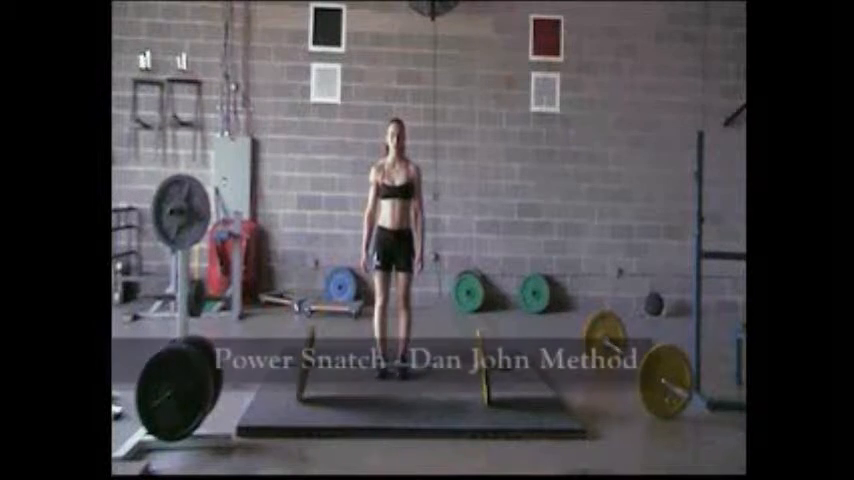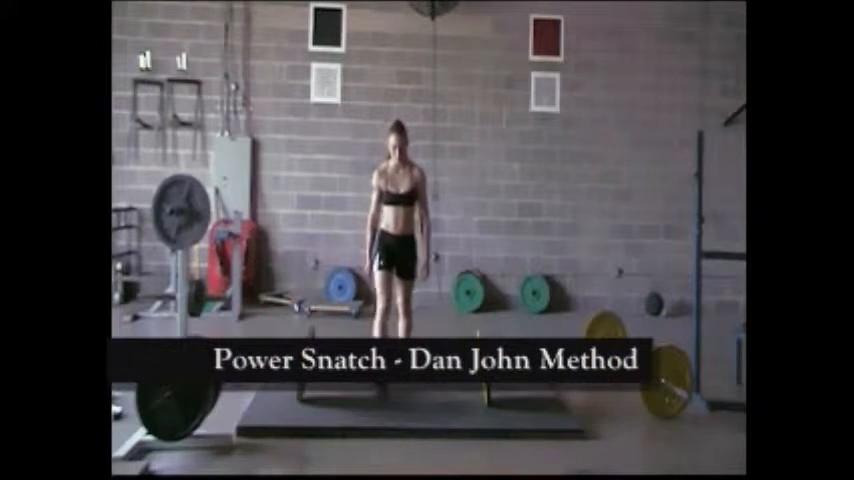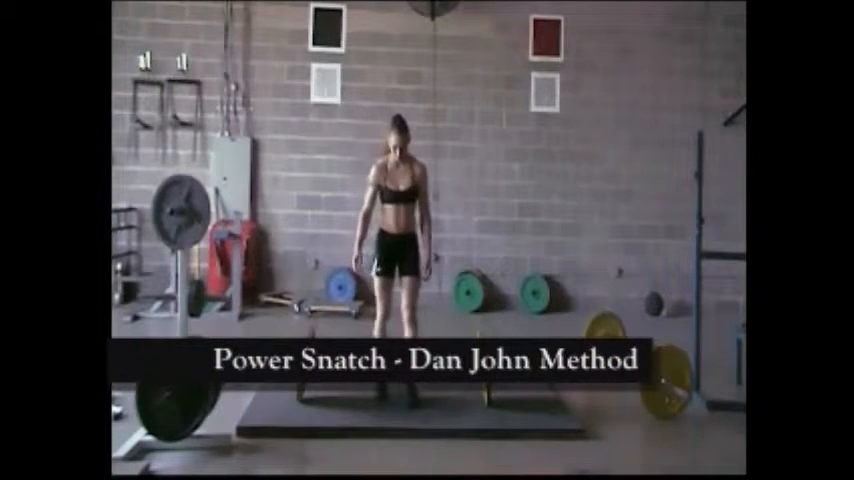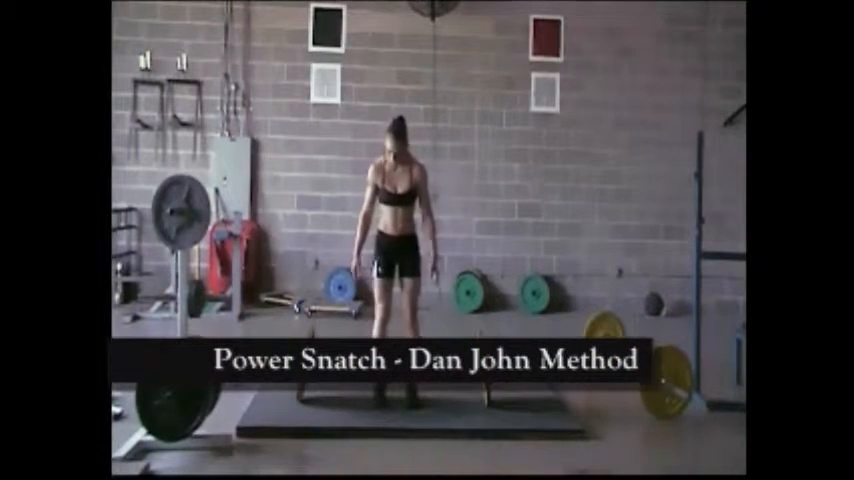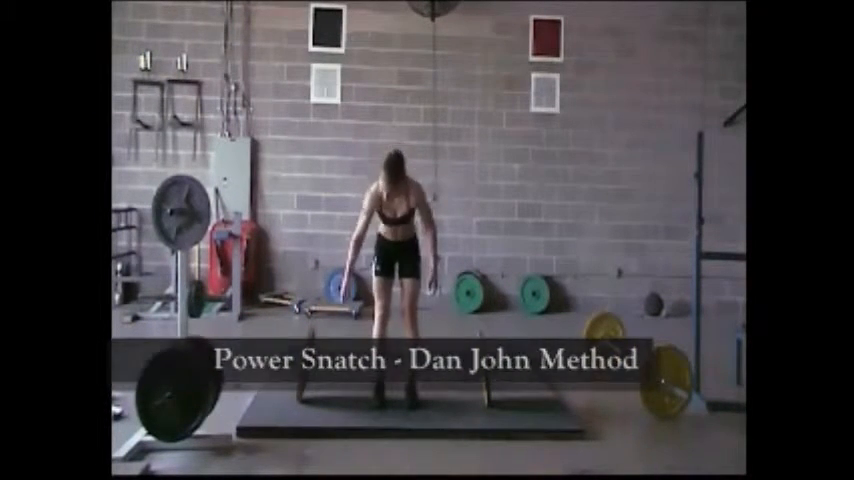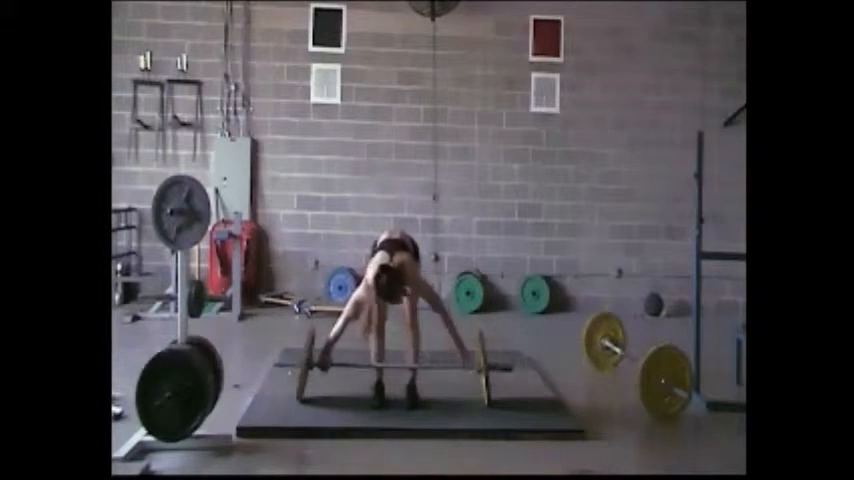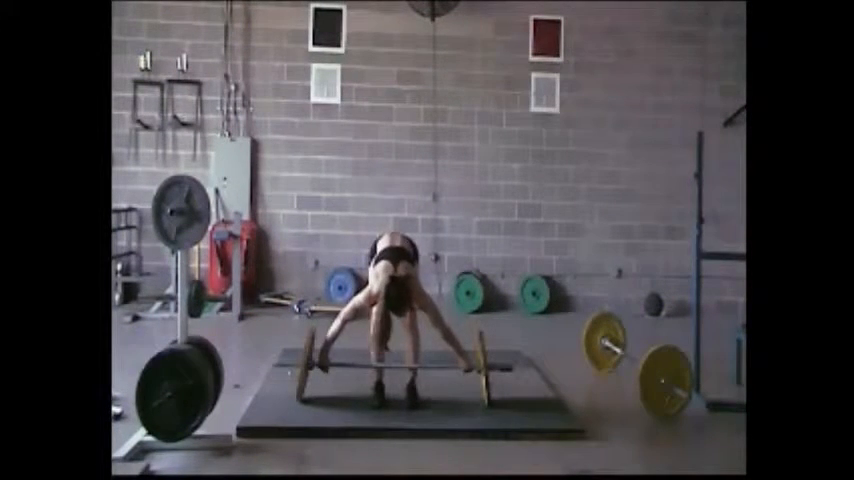
dt=0.7s
person 1, frame 1
left shoulder: (413, 170)
right shoulder: (377, 169)
left elbow: (418, 211)
right elbow: (370, 210)
left wrist: (420, 249)
right wrist: (364, 248)
left hip: (405, 239)
right hip: (382, 237)
left knee: (404, 301)
right knee: (381, 301)
left ankle: (402, 357)
right ankle: (382, 358)
person 1, frame 2
left shoulder: (417, 174)
right shoulder: (380, 174)
left elbow: (423, 216)
right elbow: (373, 215)
left wrist: (425, 255)
right wrist: (368, 253)
left hip: (407, 244)
right hip: (384, 242)
left knee: (404, 307)
right knee: (383, 306)
person 1, frame 3
left shoulder: (419, 169)
right shoulder: (378, 169)
left elbow: (424, 213)
right elbow: (366, 211)
left wrist: (427, 252)
right wrist: (358, 246)
left hip: (409, 243)
right hip: (385, 241)
left knee: (409, 313)
right knee: (382, 312)
left ankle: (410, 378)
person 1, frame 4
left shoulder: (418, 171)
right shoulder: (376, 170)
left elbow: (427, 214)
right elbow: (366, 213)
left wrist: (434, 252)
right wrist: (356, 252)
left hip: (409, 245)
right hip: (383, 244)
left knee: (410, 315)
right knee: (381, 314)
left ankle: (411, 380)
right ankle: (378, 379)
person 1, frame 5
left shoulder: (415, 192)
right shoulder: (373, 194)
left elbow: (429, 227)
right elbow: (358, 236)
left wrist: (433, 265)
right wrist: (347, 275)
left hip: (409, 247)
right hip: (384, 246)
left knee: (410, 314)
right knee: (381, 312)
left ankle: (411, 379)
right ankle: (378, 378)
person 1, frame 6
left shoulder: (411, 278)
right shoulder: (369, 283)
left elbow: (440, 309)
right elbow: (345, 317)
left wrist: (460, 347)
right wrist: (326, 351)
left knee: (411, 319)
right knee: (378, 319)
left ankle: (412, 383)
right ankle: (378, 382)
person 1, frame 7
left shoulder: (416, 293)
right shoulder: (373, 293)
left elbow: (441, 327)
right elbow: (342, 318)
left wrist: (463, 356)
right wrist: (323, 351)
left knee: (410, 323)
right knee: (376, 321)
left ankle: (412, 383)
right ankle: (378, 383)
